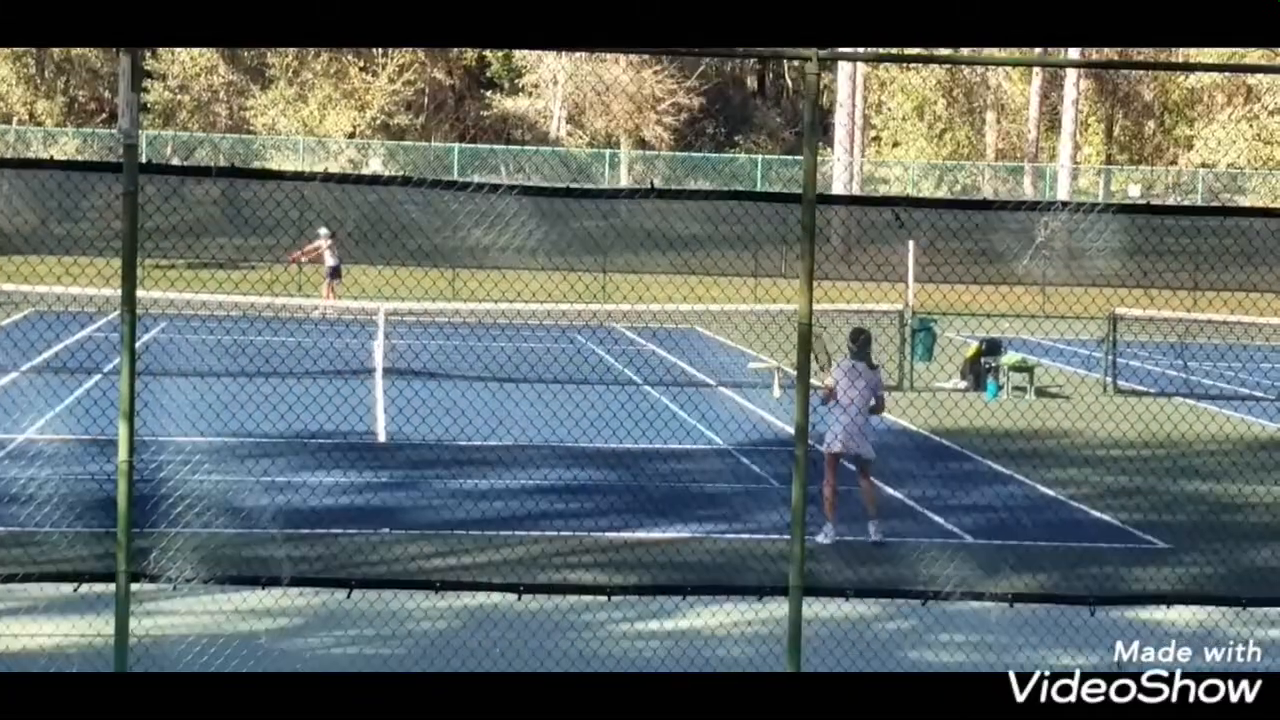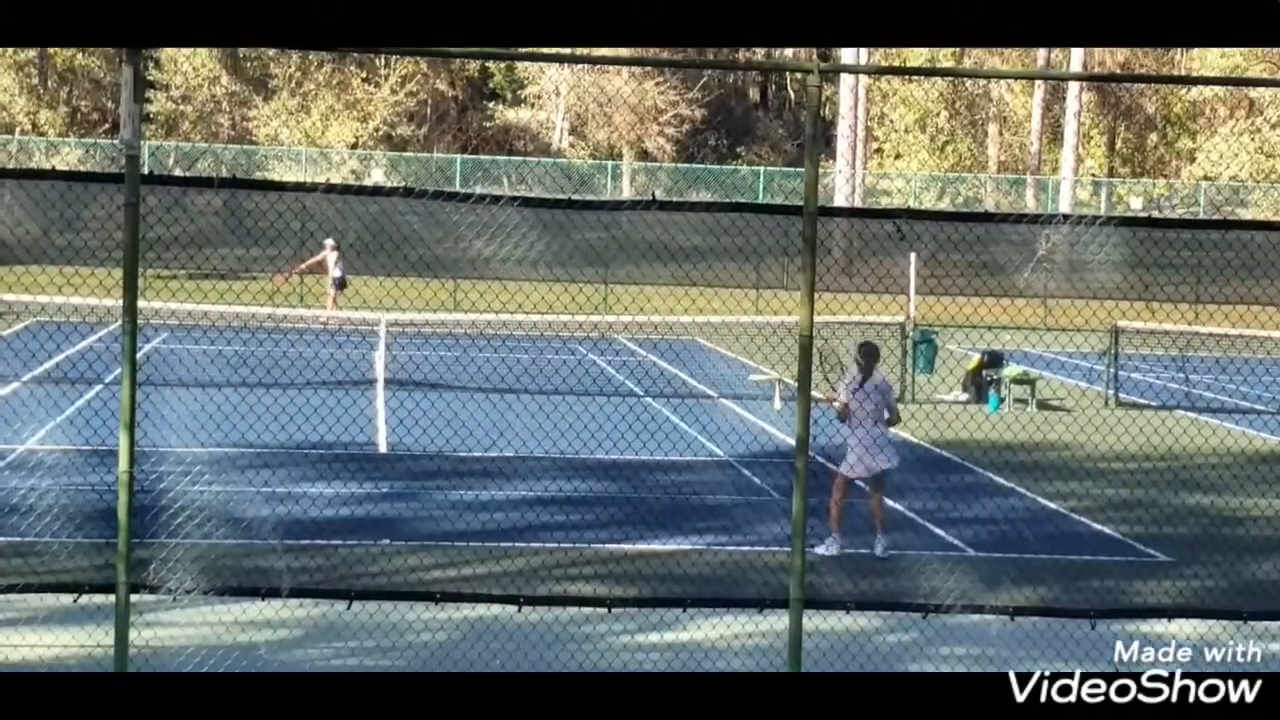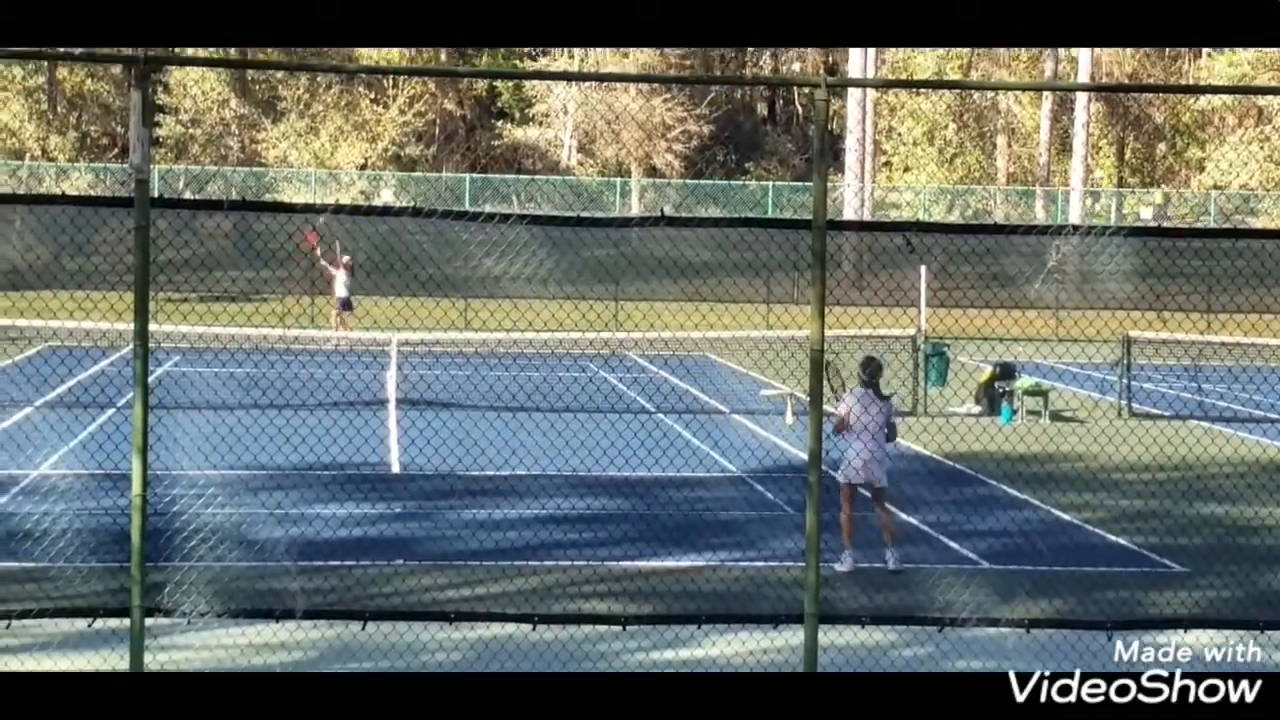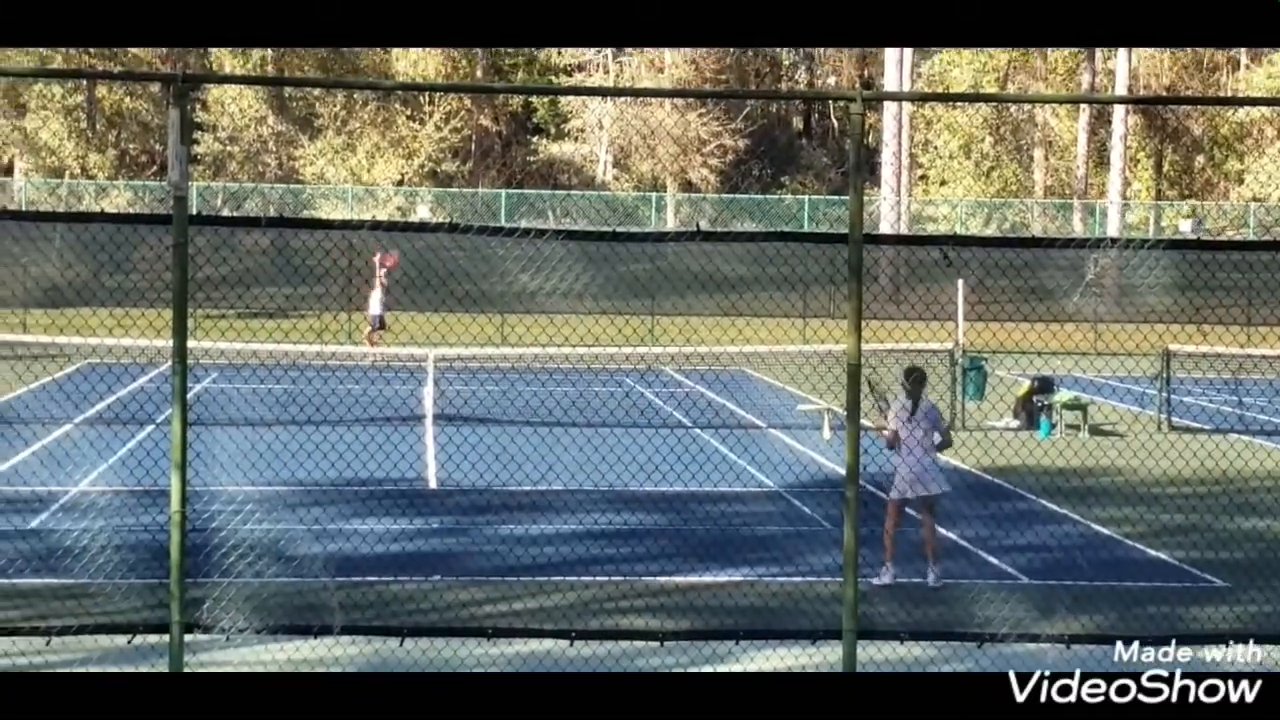
dt=0.4s
person 1, frame 1
left shoulder: (840, 368)
right shoulder: (874, 372)
left elbow: (825, 399)
right elbow: (879, 407)
left wrist: (833, 395)
left hip: (839, 428)
right hip: (861, 430)
left knee: (830, 478)
right knee: (865, 479)
left ankle: (830, 528)
right ankle: (873, 526)
person 1, frame 2
left shoulder: (849, 385)
right shoulder: (884, 385)
left elbow: (842, 416)
right elbow: (895, 418)
left wrist: (835, 403)
left hip: (858, 446)
right hip: (881, 446)
left knee: (838, 491)
right knee: (876, 494)
left ankle: (834, 540)
right ankle: (880, 541)
person 1, frame 3
left shoulder: (850, 397)
right shoulder: (886, 401)
left elbow: (838, 428)
right elbow: (891, 436)
left wrist: (846, 425)
left hip: (855, 457)
right hip: (878, 459)
left knee: (847, 507)
right knee: (880, 507)
left ankle: (847, 556)
right ankle: (891, 553)
person 1, frame 4
left shoulder: (896, 409)
right shoulder: (932, 410)
left elbow: (892, 443)
right elbow: (947, 441)
left wrist: (886, 434)
left hip: (905, 470)
right hip: (928, 469)
left knee: (892, 519)
right knee: (928, 519)
left ankle: (888, 569)
right ankle: (933, 570)
